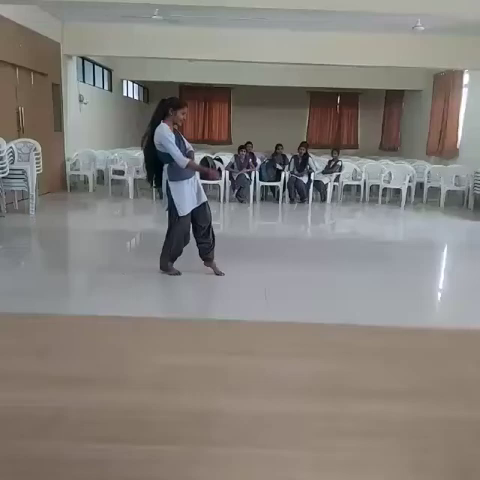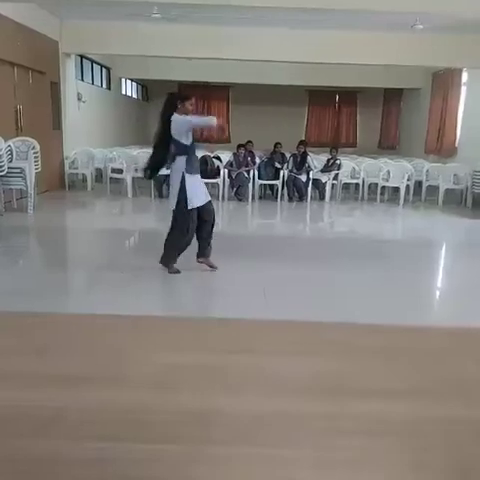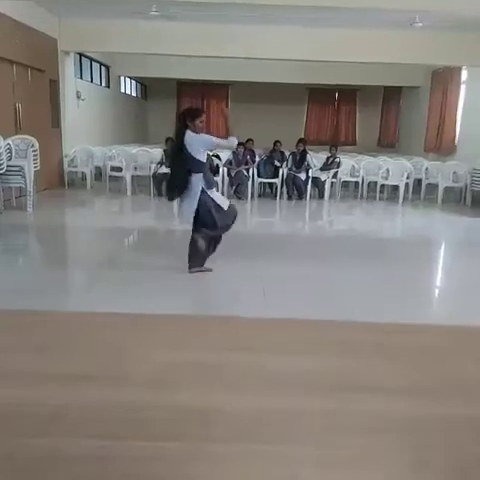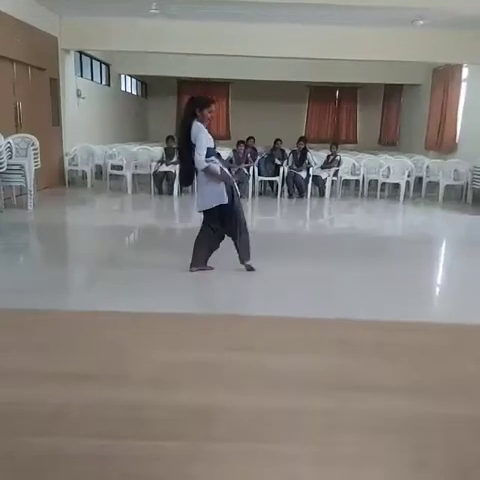
dt=0.3s
person 1, frame 1
left shoulder: (175, 131)
right shoulder: (162, 132)
left elbow: (189, 149)
right elbow: (181, 160)
left wrist: (194, 166)
right wrist: (207, 171)
left hip: (190, 180)
right hip: (177, 183)
left knee: (203, 219)
right knee: (180, 225)
left ankle: (209, 259)
right ankle: (166, 263)
person 1, frame 2
left shoulder: (180, 122)
right shoulder: (181, 121)
right elbow: (209, 122)
right wrist: (218, 122)
left hip: (192, 173)
right hip: (183, 174)
left knee: (207, 214)
right knee: (186, 221)
left ankle: (204, 255)
right ankle: (168, 259)
person 1, frame 3
left shoulder: (185, 138)
right shoulder: (199, 139)
right elbow: (230, 143)
right wrist: (227, 126)
left hip: (192, 187)
right hip: (200, 188)
left knee: (203, 224)
right knee: (229, 214)
left ankle: (196, 264)
right ankle: (203, 236)
person 1, frame 4
left shoulder: (193, 128)
right shoulder: (201, 130)
right elbow: (199, 160)
right wrist: (218, 174)
left hip: (206, 179)
right hip: (214, 177)
left knee: (213, 222)
right knee: (234, 216)
left ankle: (198, 262)
right ankle: (244, 257)
